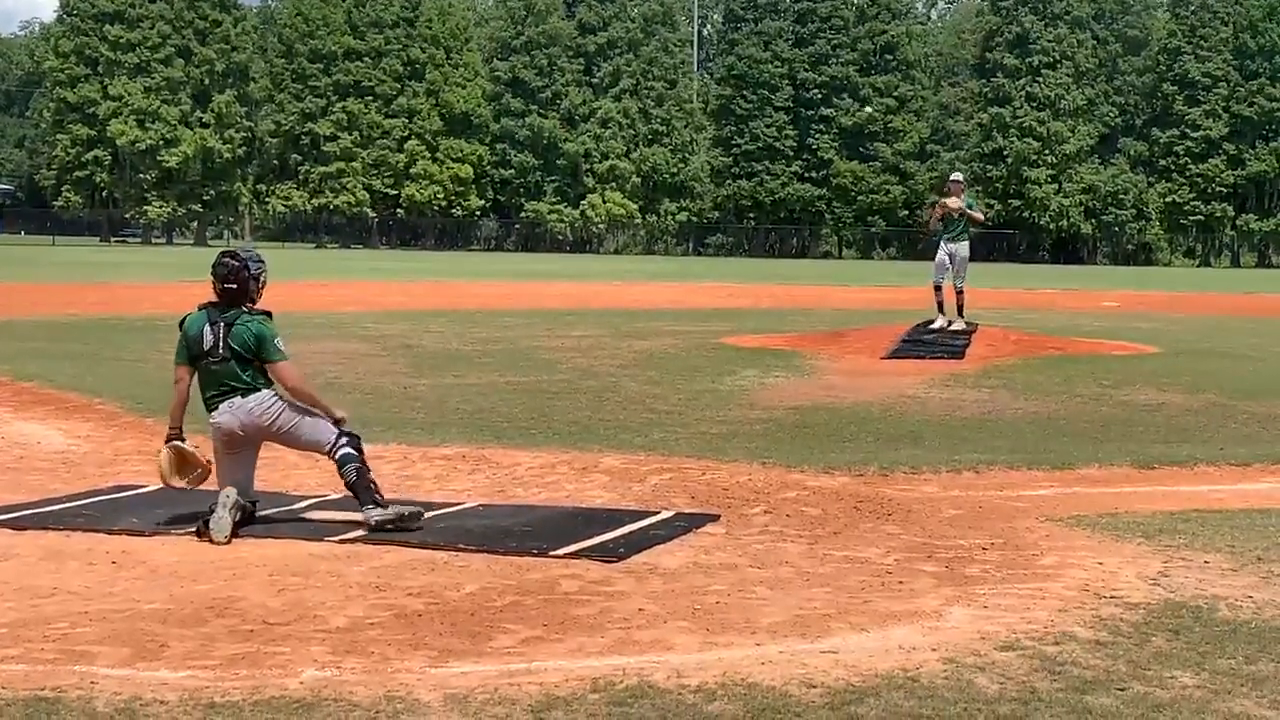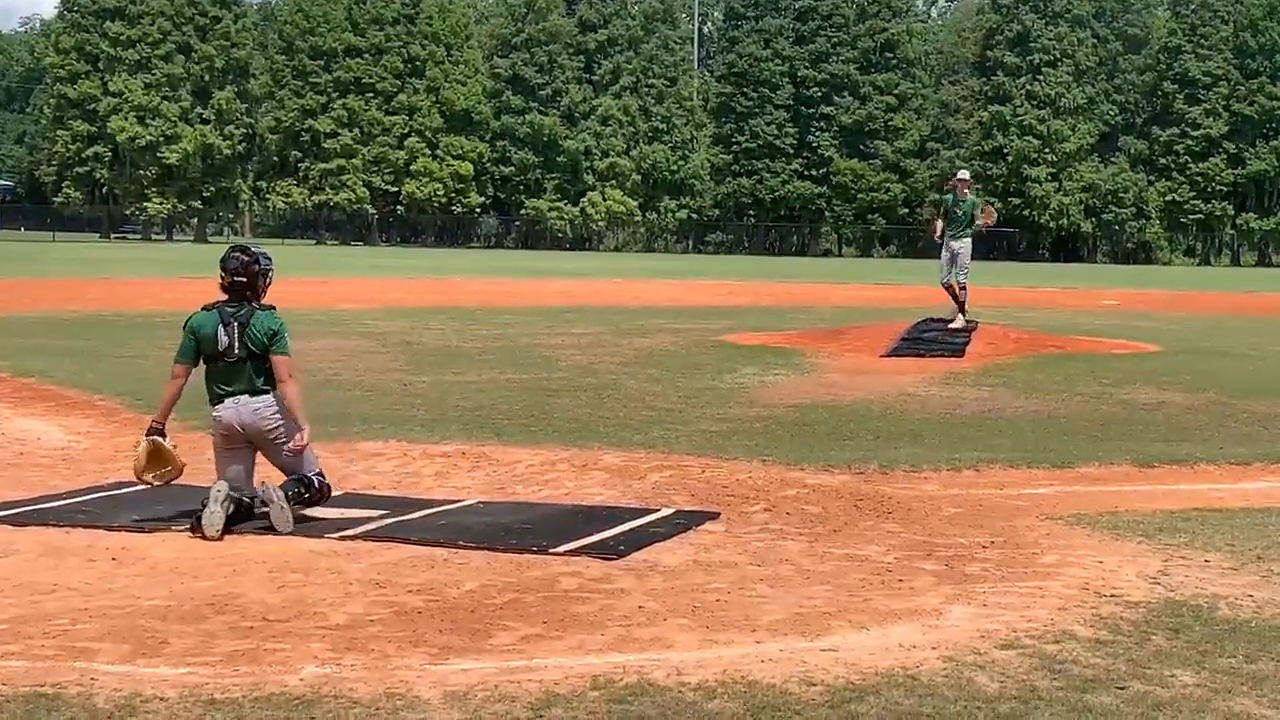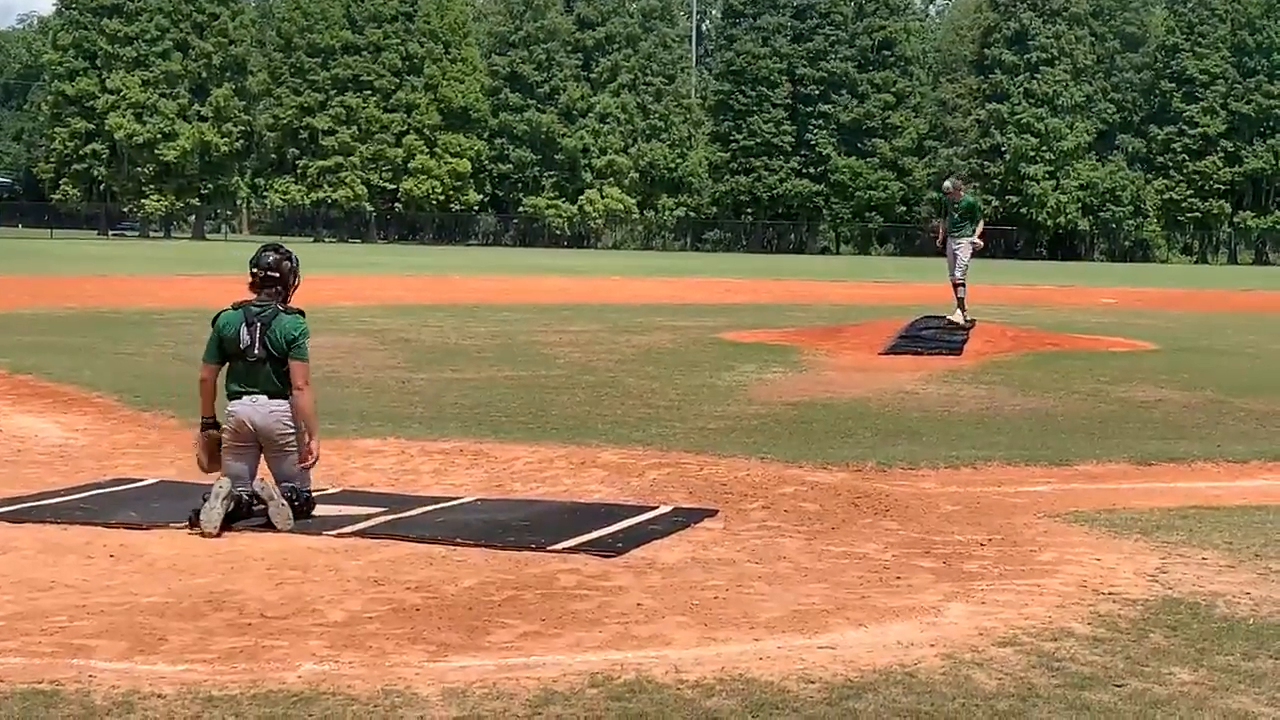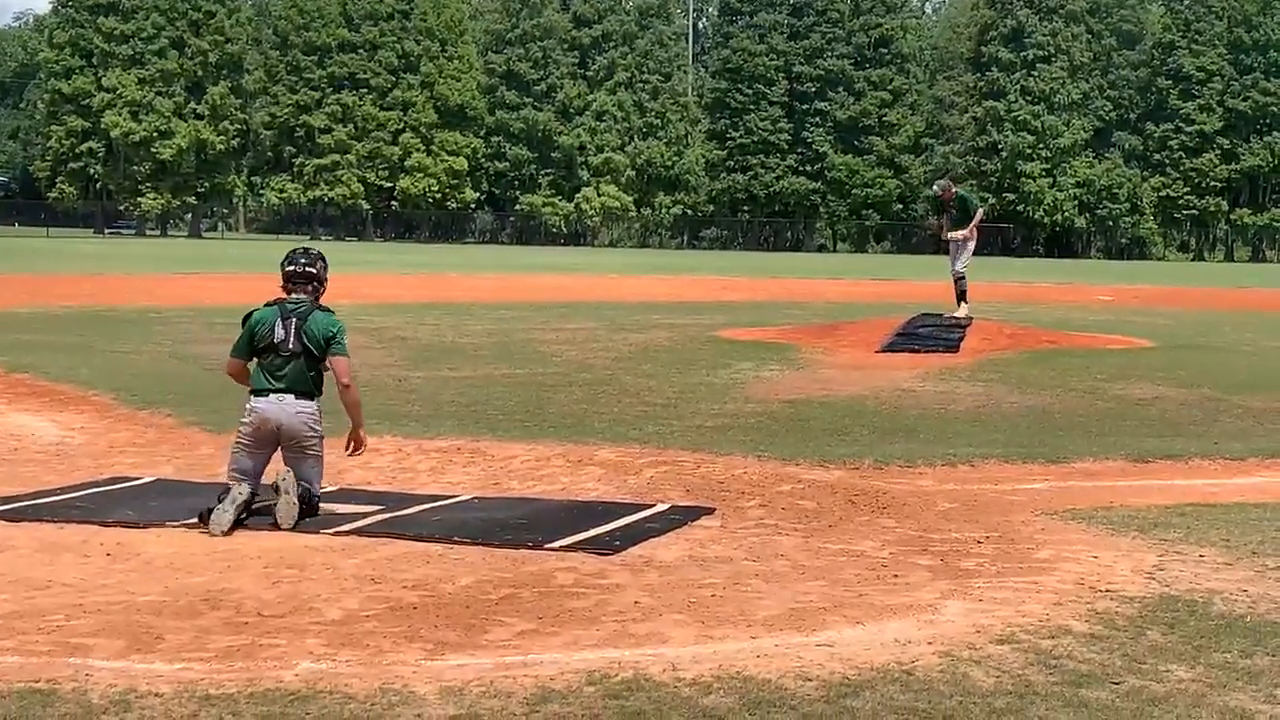
dt=0.3s
person 1, frame 1
left shoulder: (192, 323)
right shoulder: (259, 324)
left elbow: (180, 382)
right elbow: (290, 381)
left wrist: (174, 431)
right wrist: (329, 412)
left hip: (221, 419)
right hip: (267, 407)
left knee: (239, 504)
right knee: (345, 444)
left ankle: (229, 509)
right ankle: (377, 509)
person 1, frame 2
left shoulder: (199, 322)
right shoulder: (269, 321)
left elbow: (177, 377)
right elbow: (285, 379)
left wrist: (157, 425)
right wrist: (303, 428)
left hip: (225, 415)
right hip: (266, 408)
left knee: (240, 501)
right knee: (315, 484)
left ankle: (227, 501)
right ankle: (284, 495)
person 1, frame 3
left shoulder: (227, 319)
right shoulder: (294, 324)
left elbow: (207, 377)
right elbow: (300, 386)
left wrist: (208, 421)
right wrist: (312, 436)
left hip: (238, 411)
right hip: (279, 412)
left knee: (240, 497)
right knee: (300, 499)
left ankle: (224, 498)
right ankle: (279, 494)
person 1, frame 4
left shoulder: (259, 317)
right shoulder: (328, 323)
left elbow: (234, 369)
right elbow: (345, 382)
right wrist: (358, 427)
left hip: (259, 408)
right hip: (303, 412)
left knee: (238, 485)
right knee: (308, 500)
left ankle: (237, 499)
right ankle: (295, 492)
